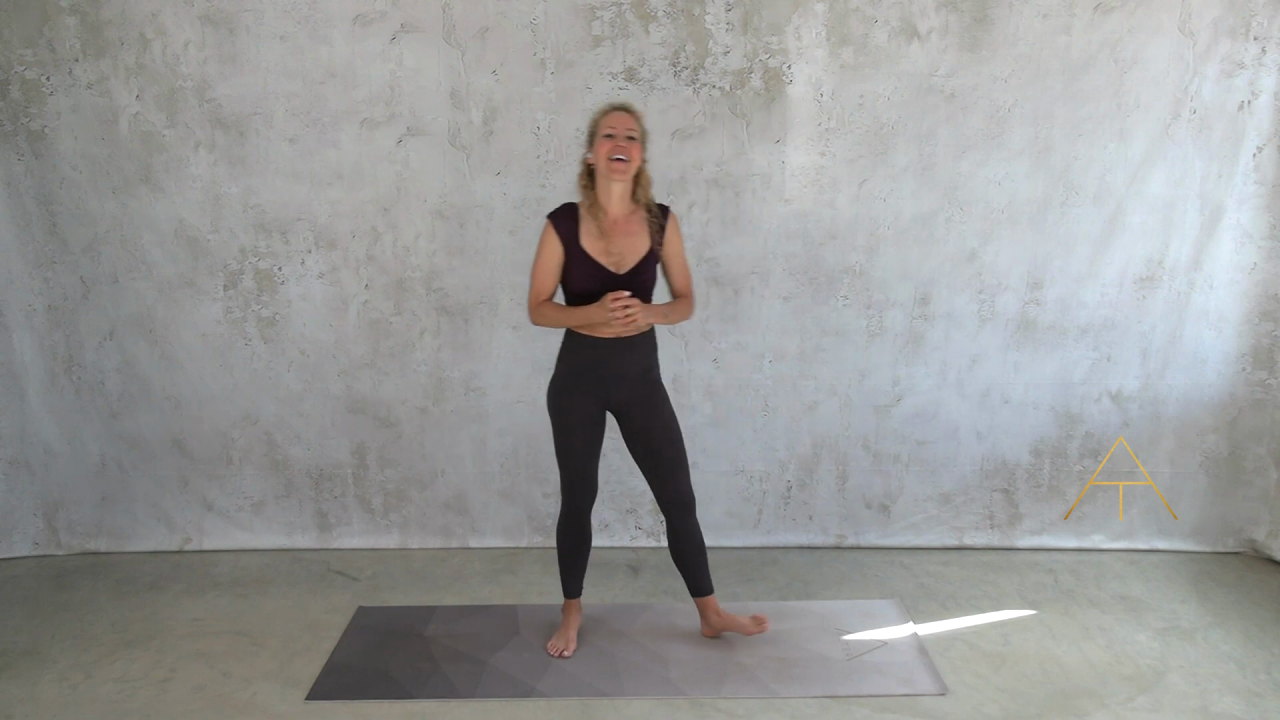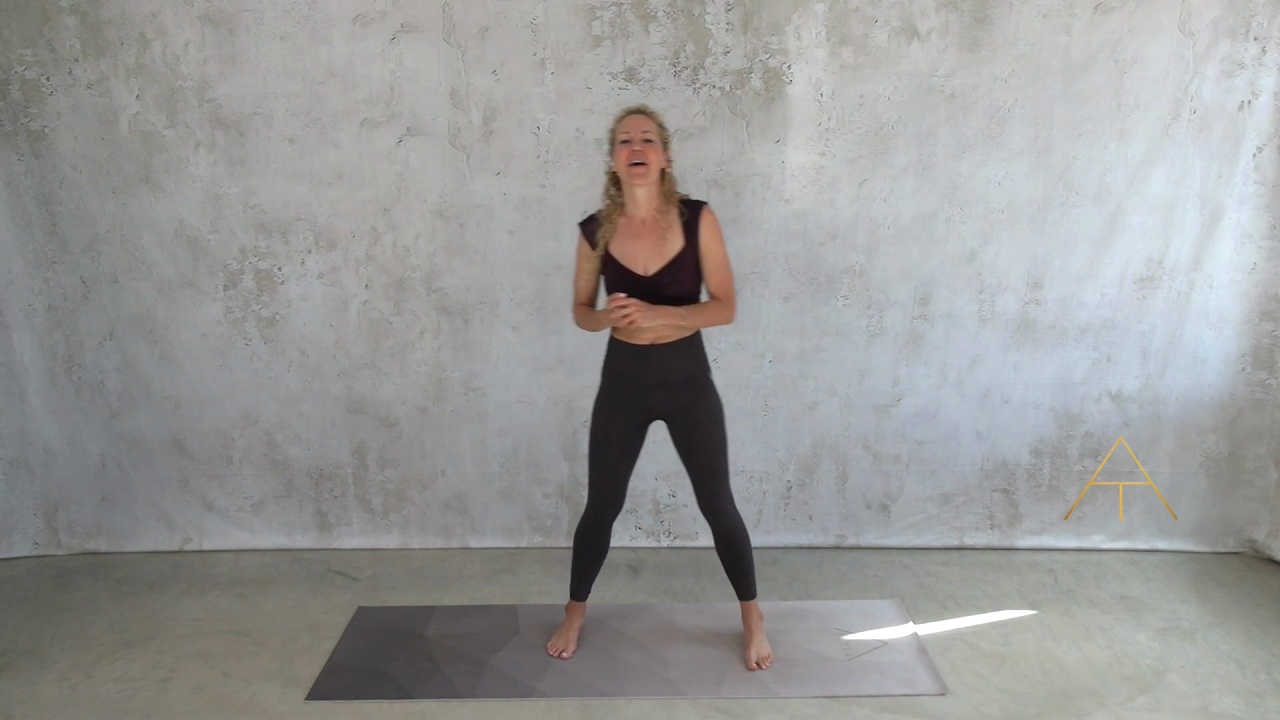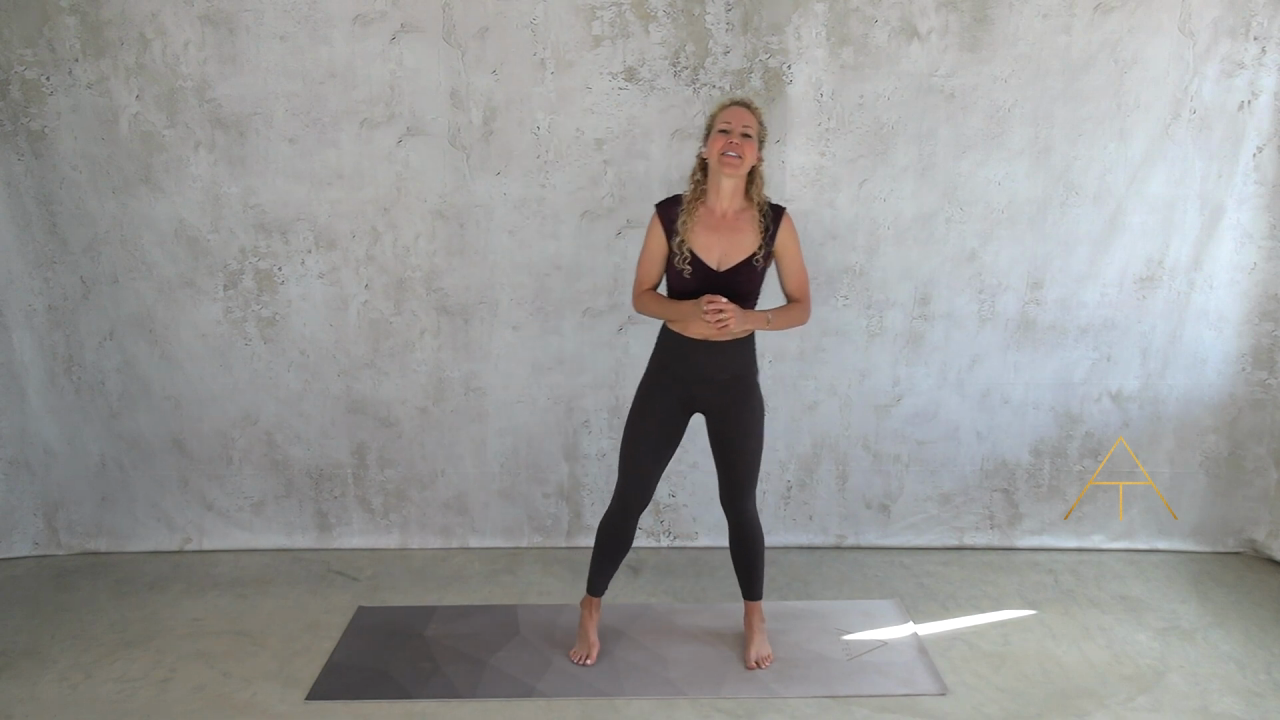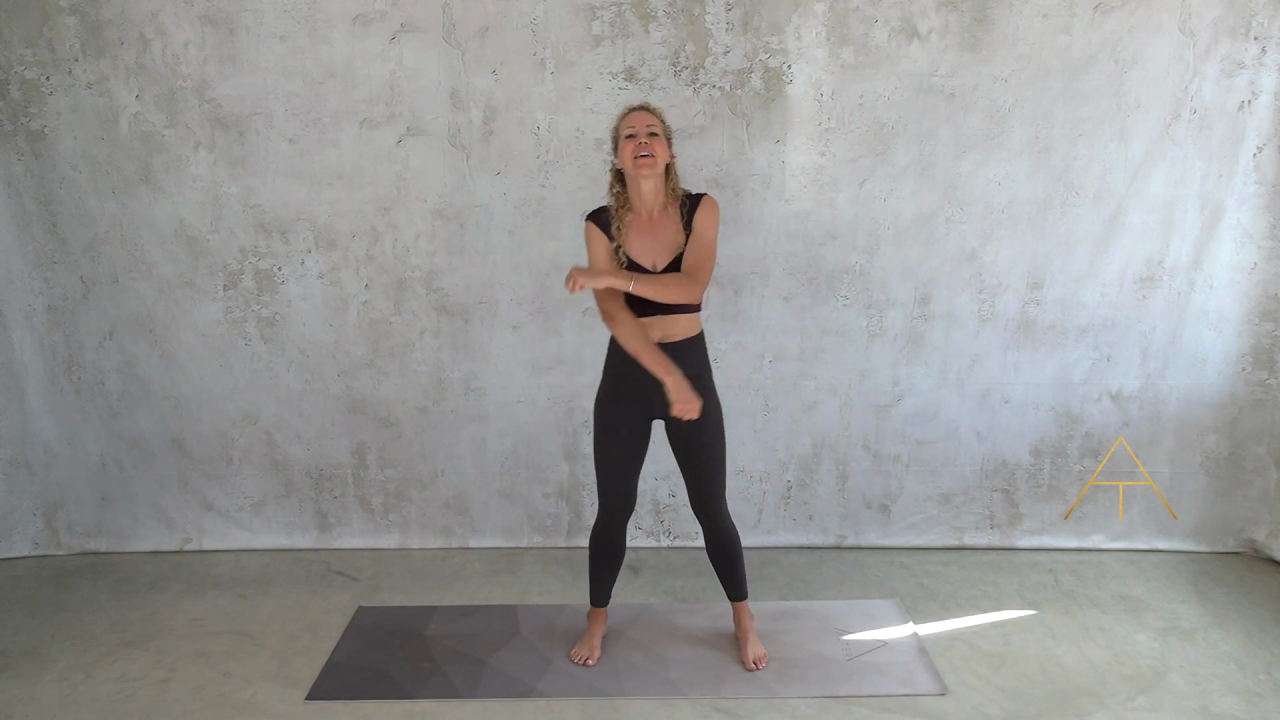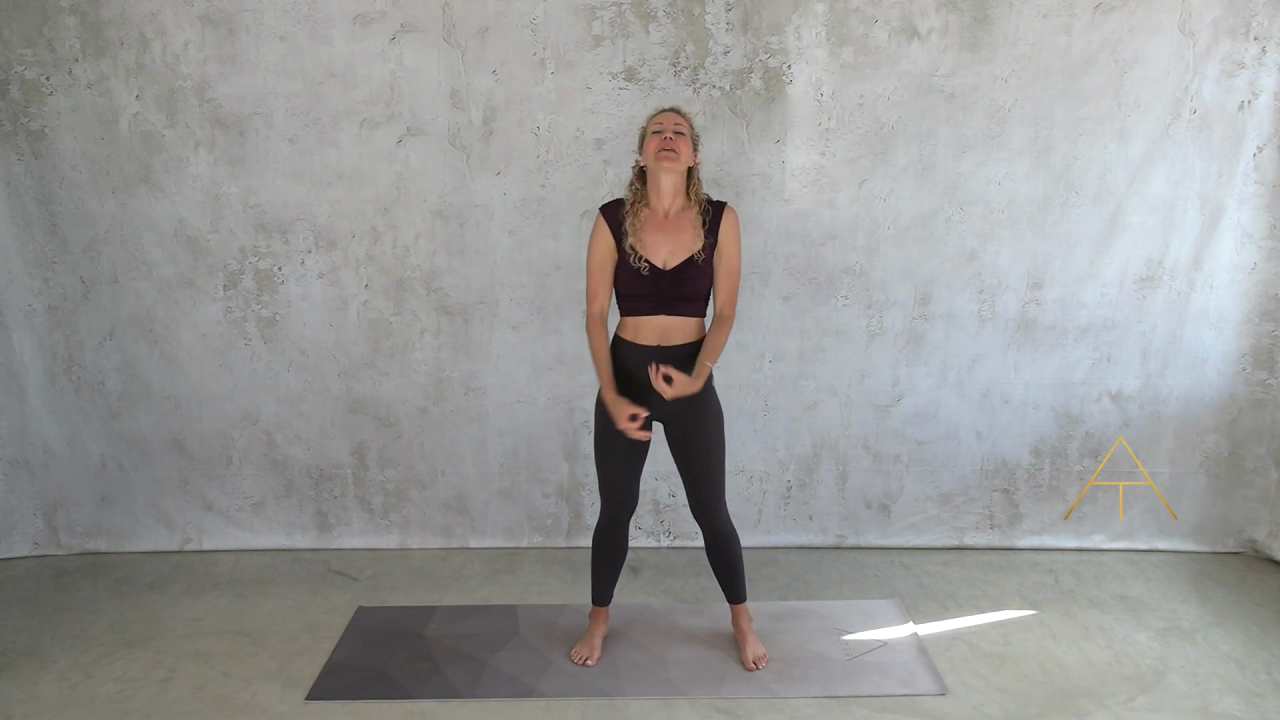
dt=1s
person 1, frame 1
left shoulder: (661, 221)
right shoulder: (563, 223)
left elbow: (685, 301)
right elbow: (538, 308)
left wrist: (649, 314)
right wrist: (590, 315)
left hip: (640, 373)
right hip: (578, 375)
left knee: (677, 499)
right knee: (577, 499)
left ankle: (709, 613)
right ankle: (572, 612)
person 1, frame 2
left shoulder: (698, 218)
right shoulder: (596, 232)
left elbow: (726, 306)
right elbow: (582, 311)
left wrist: (670, 317)
right wrist: (606, 318)
left hip: (688, 377)
right hip: (624, 378)
left knee: (717, 505)
right knee: (602, 504)
left ankle: (752, 618)
right ankle: (575, 612)
person 1, frame 3
left shoulder: (774, 223)
right shoulder: (669, 215)
left elbow: (801, 307)
right elbow: (642, 297)
left wrist: (752, 319)
right wrist: (690, 309)
left hip: (734, 375)
right hip: (670, 370)
left knee: (739, 502)
right knee: (629, 498)
left ankle: (754, 618)
right ankle: (591, 608)
person 1, frame 4
left shoulder: (701, 209)
right shoulder: (600, 225)
left elbow: (690, 288)
right elbow: (614, 316)
left wrist: (606, 276)
right wrist: (669, 378)
left hip: (689, 370)
right hip: (627, 375)
left knee: (711, 508)
right knee: (614, 508)
left ankle: (743, 619)
right ankle: (598, 618)
person 1, frame 5
left shoulder: (719, 219)
right shoulder: (612, 220)
left elbow: (725, 312)
right elbow: (597, 313)
left wrist: (698, 375)
right wrist: (610, 395)
left hip: (690, 377)
right hip: (627, 375)
left knee: (711, 510)
right knee: (616, 509)
left ankle: (742, 620)
right ankle: (599, 619)
